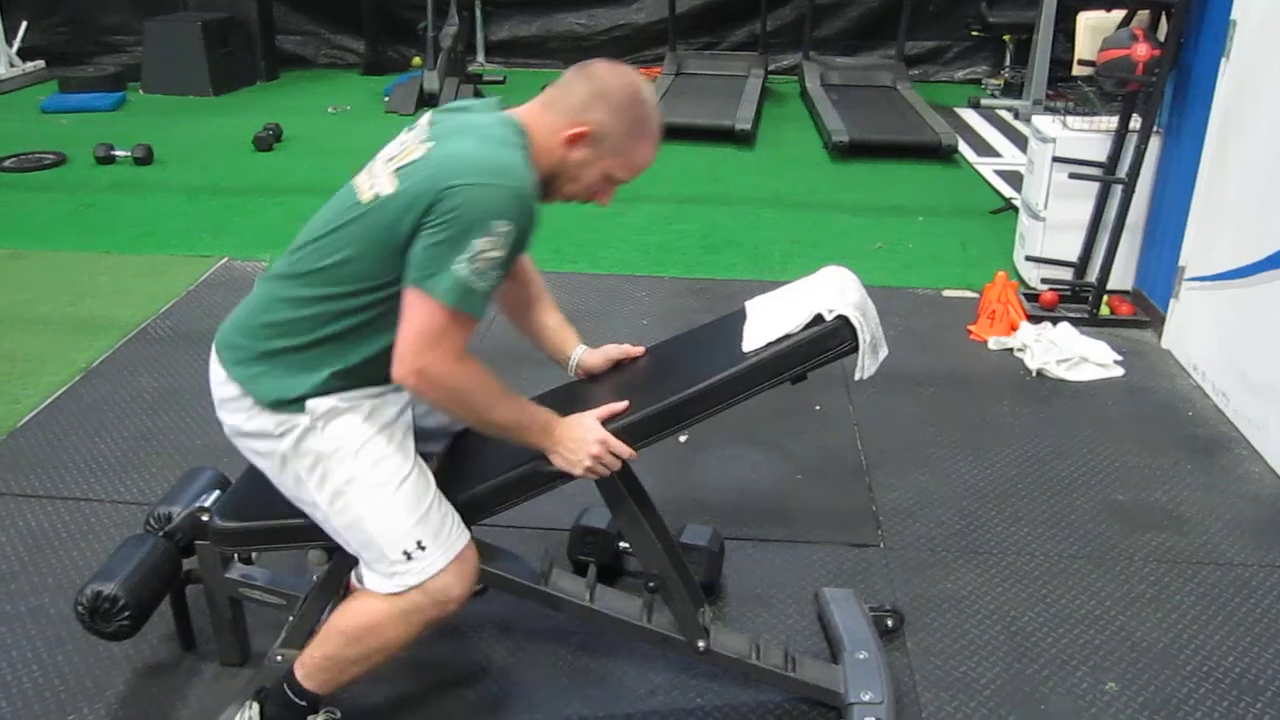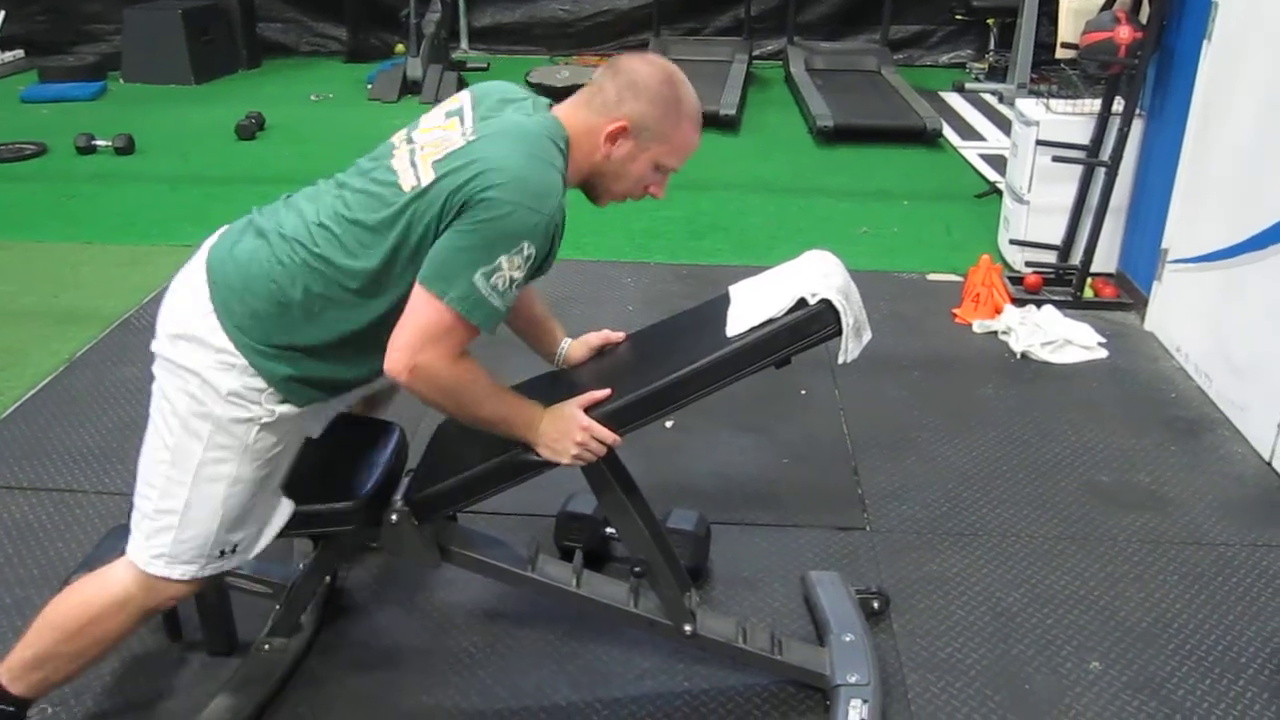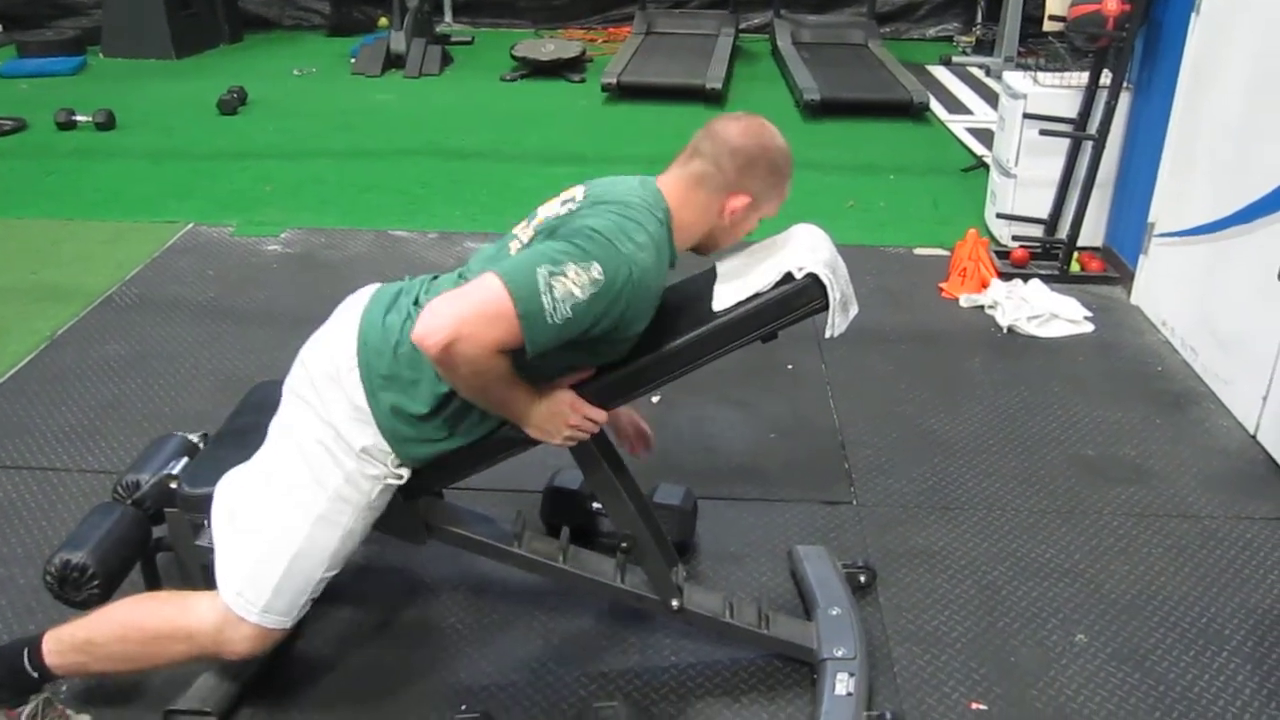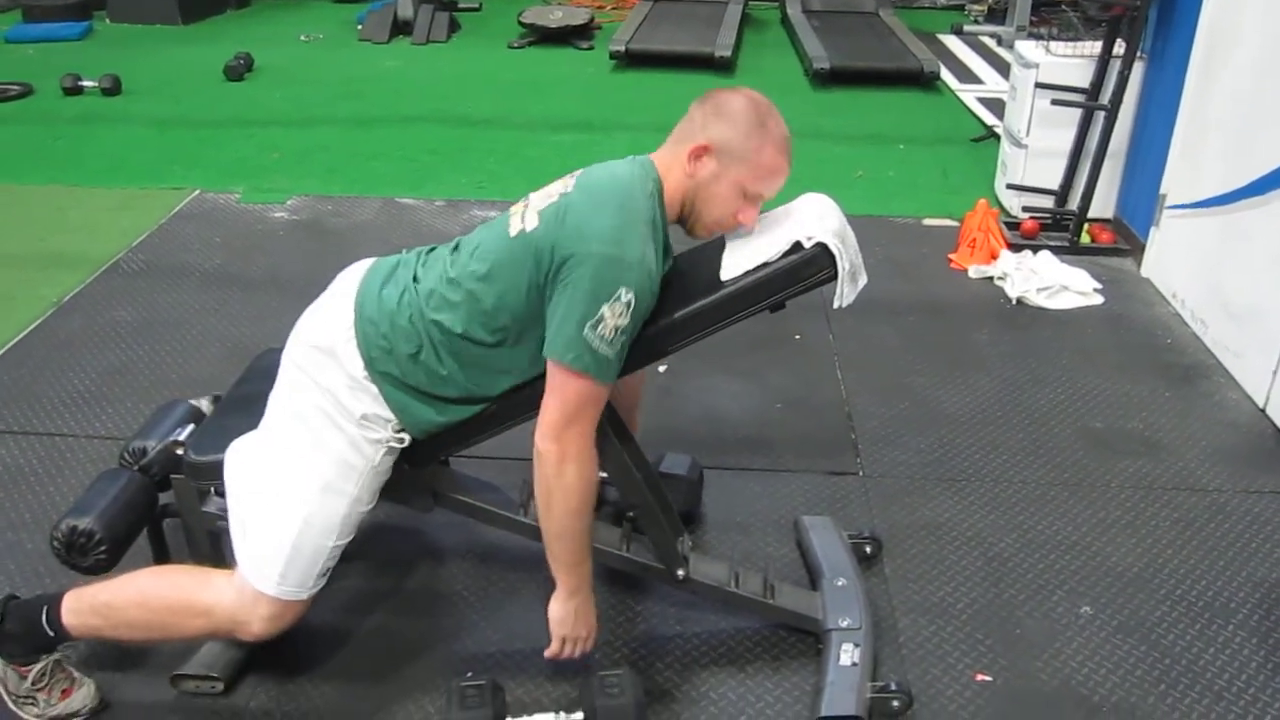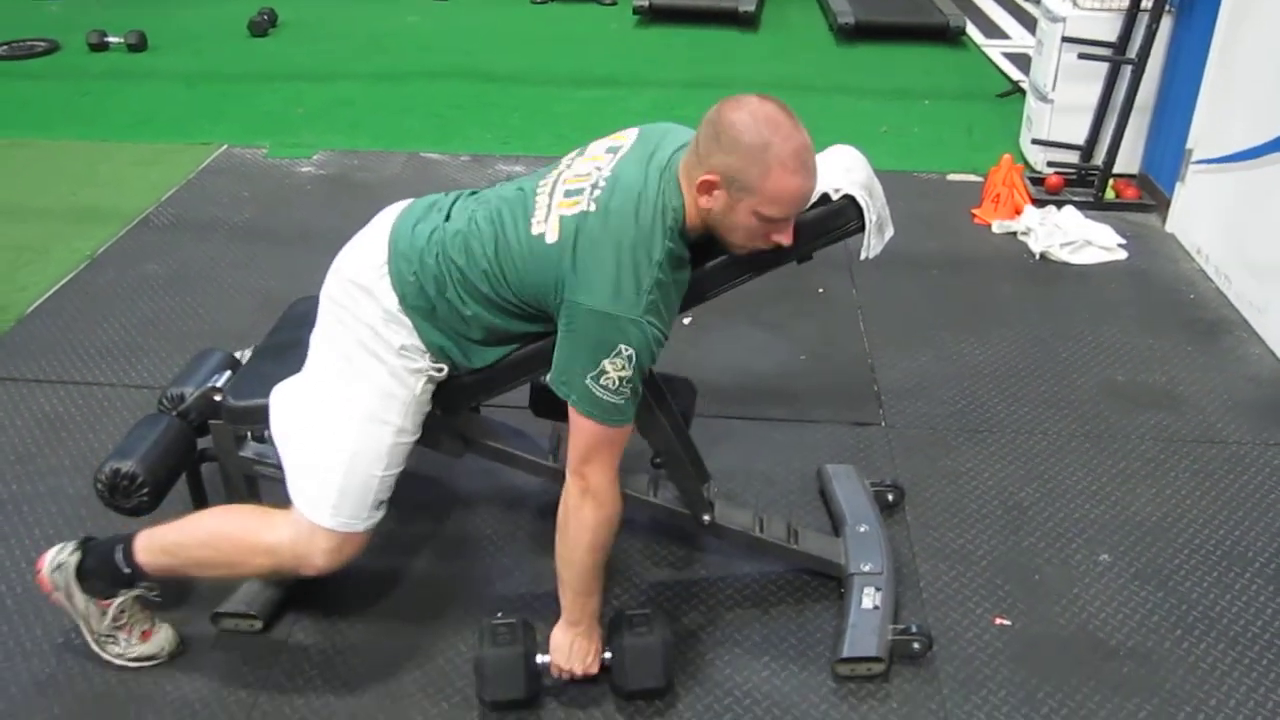
dt=1s
person 1, frame 1
left shoulder: (479, 124)
right shoulder: (489, 186)
left elbow: (510, 273)
right elbow: (424, 367)
left wrist: (579, 355)
right wrist: (552, 434)
left hip: (346, 354)
right hip: (291, 398)
left knee: (496, 414)
right knee: (442, 581)
left ankle: (388, 553)
person 1, frame 2
left shoulder: (508, 106)
right shoulder: (525, 193)
right elbow: (418, 361)
left wrist: (560, 346)
right wrist: (540, 428)
left hip: (248, 265)
right hip: (241, 350)
left knee: (375, 389)
right knee: (168, 572)
person 1, frame 3
left shoulder: (626, 193)
right shoulder: (629, 257)
right elbow: (449, 335)
left wrist: (602, 406)
right wrist: (532, 411)
left hip: (377, 329)
right hip: (370, 408)
right knee: (244, 626)
person 1, frame 4
left shoulder: (627, 182)
right shoulder: (619, 253)
left elbow: (616, 351)
right elbow: (559, 444)
right wrist: (573, 593)
left hip: (378, 300)
right hip: (363, 381)
right knee: (261, 607)
person 1, frame 5
left shoulder: (678, 144)
right shoulder: (622, 292)
right elbow: (591, 479)
right wrist: (578, 624)
left hip: (418, 236)
right hip: (395, 311)
right knee: (324, 541)
right ankle: (99, 568)
